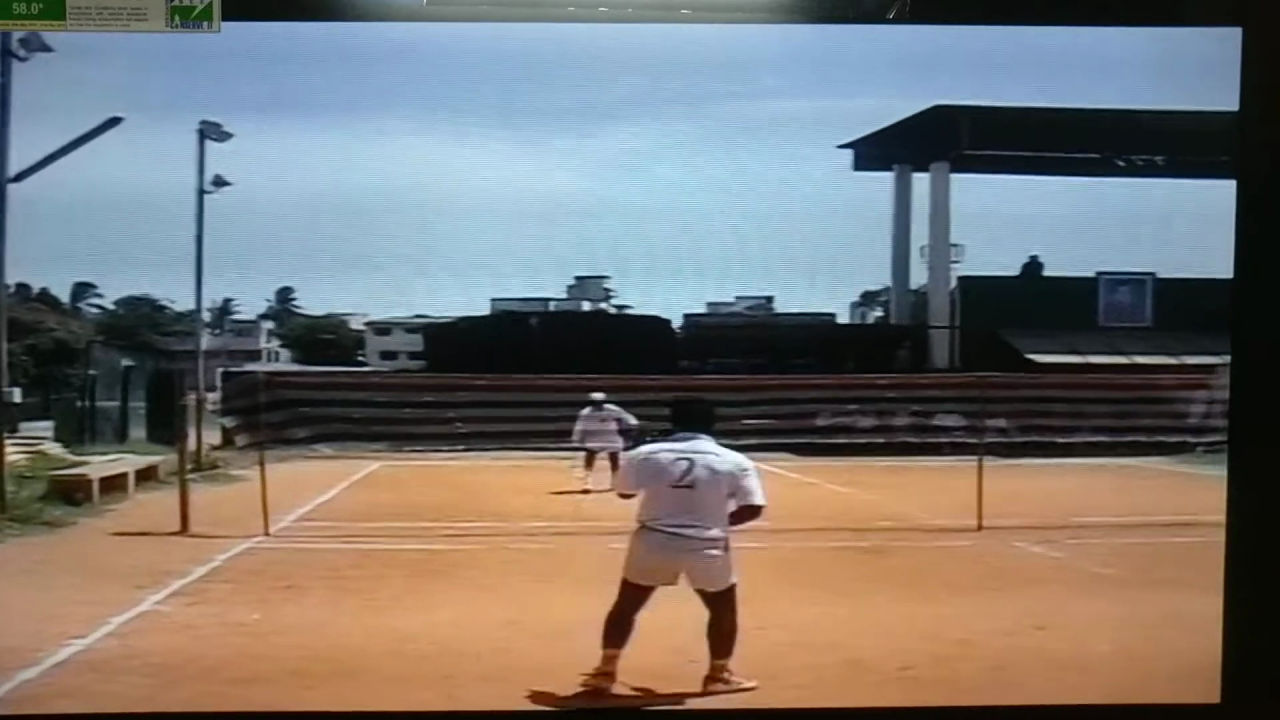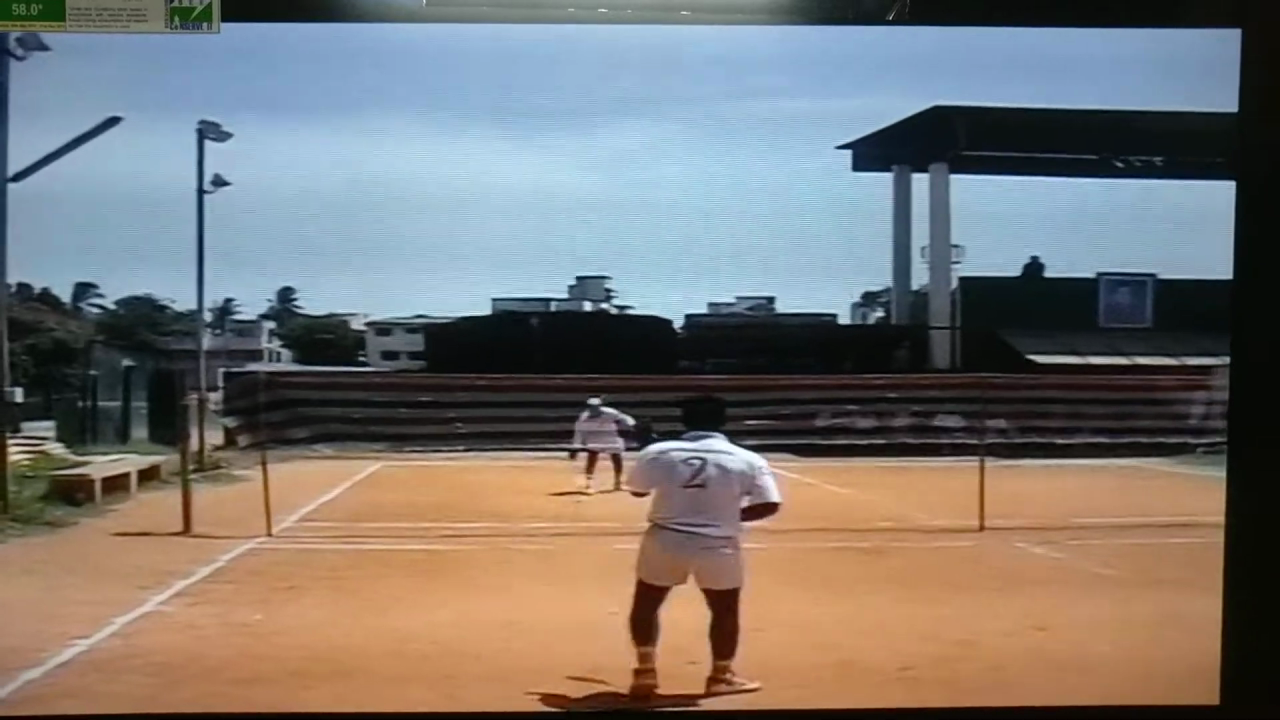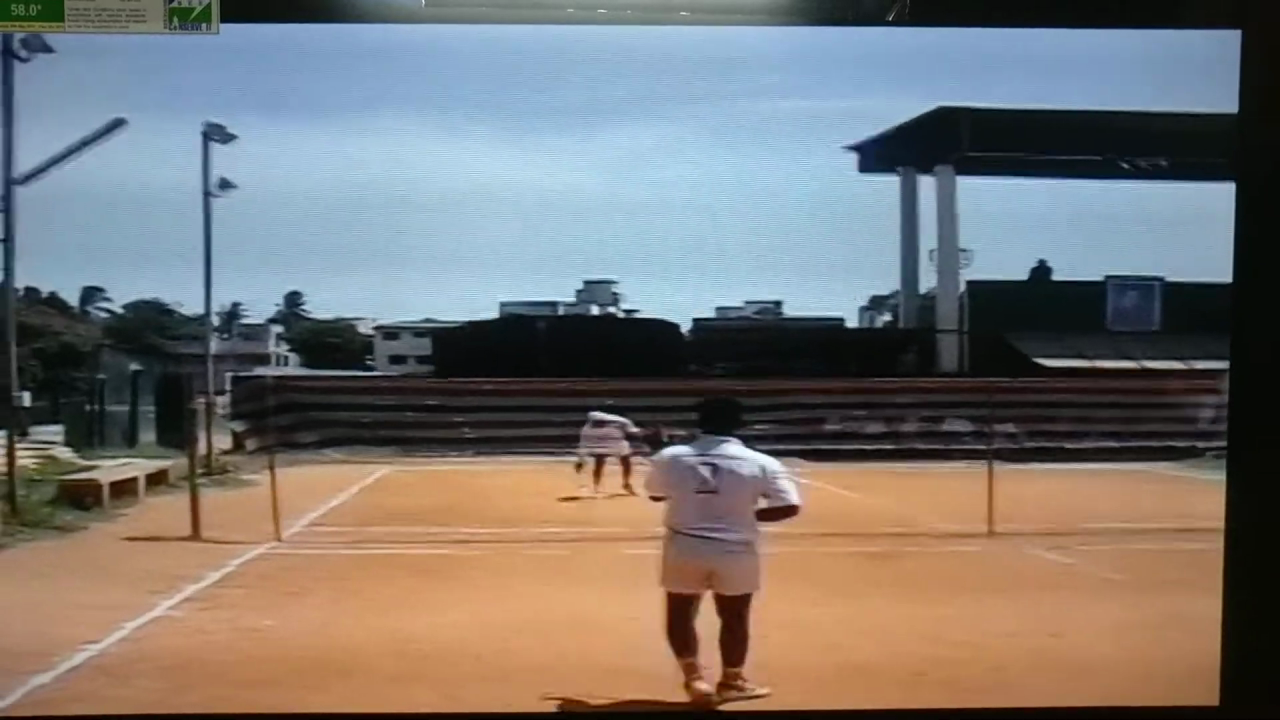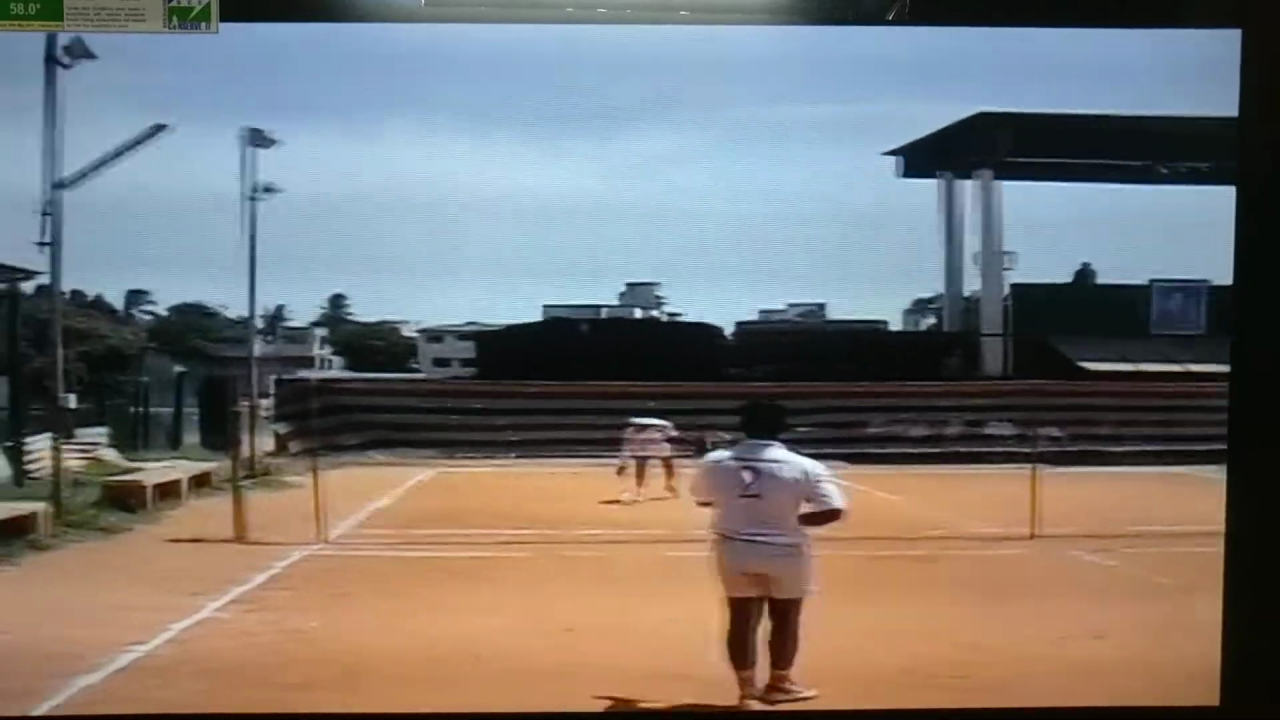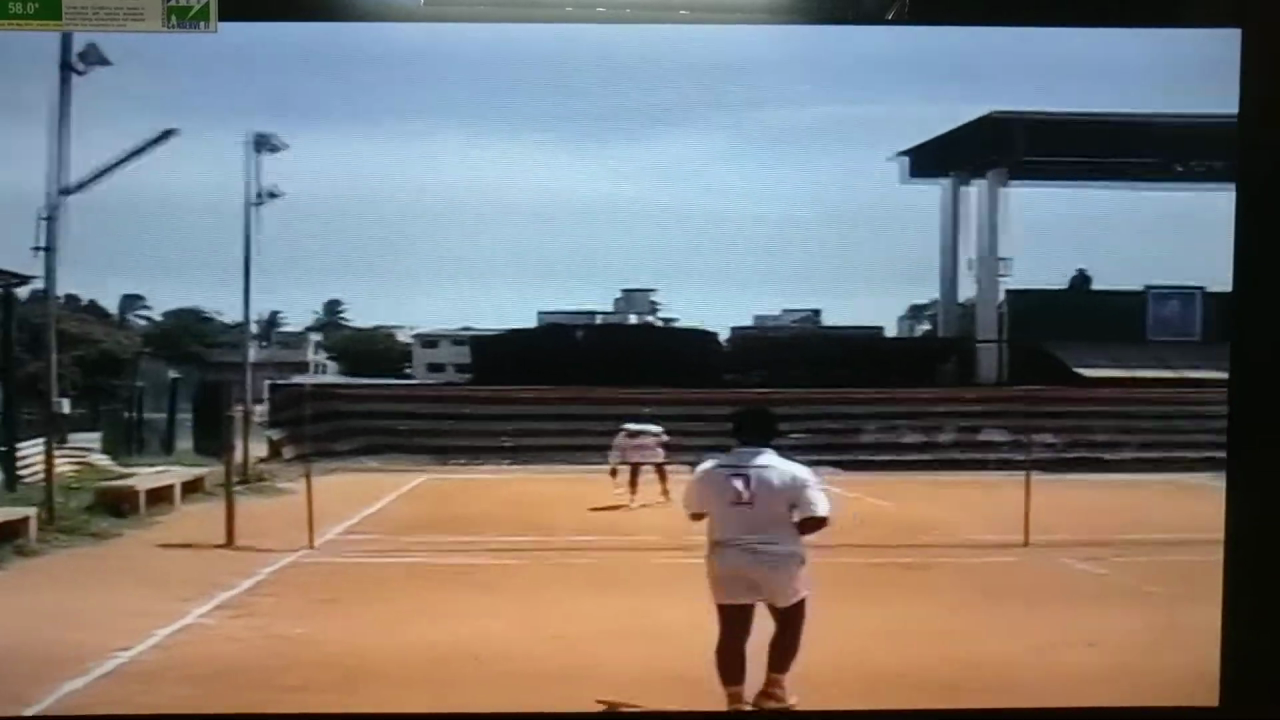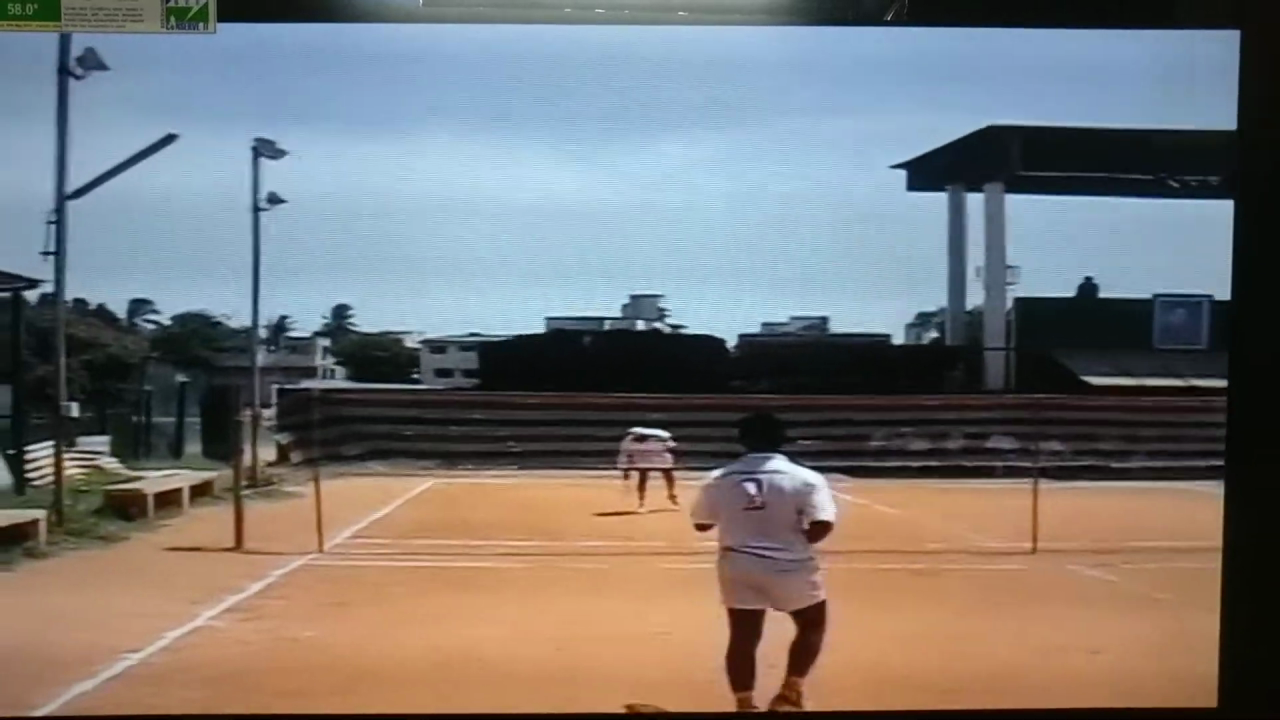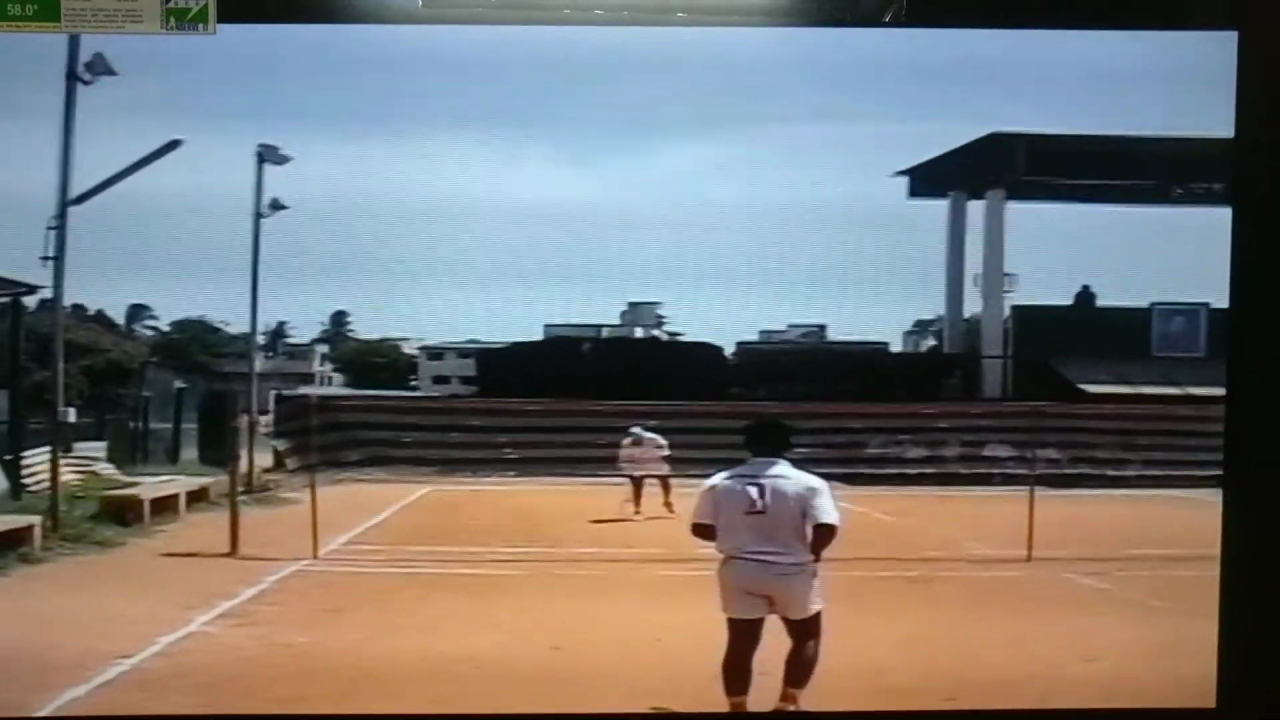
dt=0.1s
person 1, frame 1
left shoulder: (646, 454)
right shoulder: (736, 462)
left elbow: (624, 490)
right elbow: (753, 509)
right wrist: (719, 521)
left hip: (652, 542)
right hip: (706, 547)
left knee: (625, 605)
right knee: (723, 609)
left ankle: (605, 670)
right ankle: (719, 675)
person 1, frame 2
left shoulder: (657, 453)
right shoulder: (747, 460)
left elbow: (637, 490)
right elbow: (770, 504)
right wrist: (735, 514)
left hip: (665, 541)
right hip: (718, 545)
left knee: (645, 605)
right knee: (725, 611)
left ankle: (646, 670)
right ankle: (721, 675)
person 1, frame 3
left shoulder: (671, 456)
right shoulder: (761, 463)
left elbow: (656, 494)
right elbow: (790, 507)
right wrist: (748, 514)
left hip: (683, 545)
right hip: (735, 550)
left knee: (681, 616)
right knee: (734, 617)
left ankle: (694, 677)
right ankle: (732, 681)
person 1, frame 4
left shoulder: (715, 462)
right shoulder: (805, 467)
left elbow: (703, 499)
right elbow: (834, 511)
right wrist: (798, 519)
left hip: (733, 550)
right hip: (783, 552)
left knee: (742, 622)
right knee: (785, 619)
left ankle: (748, 692)
right ankle: (779, 683)
person 1, frame 5
left shoulder: (708, 471)
right shoulder: (795, 473)
left elbow: (695, 513)
right elbow: (818, 519)
right wrist: (788, 529)
left hip: (727, 560)
right hip: (779, 560)
left knee: (732, 633)
right knee: (790, 623)
left ankle: (737, 701)
right ankle: (773, 689)
person 1, frame 6
left shoulder: (718, 479)
right shoulder: (806, 479)
left elbow: (702, 523)
right elbow: (822, 525)
right wrist: (802, 541)
left hip: (738, 565)
right hip: (791, 567)
left knee: (743, 638)
right knee: (812, 625)
left ankle: (745, 706)
right ankle: (790, 695)
person 1, frame 7
left shoulder: (719, 483)
right shoulder: (809, 483)
left elbow: (700, 528)
right elbow: (827, 528)
right wrist: (813, 552)
left hip: (739, 571)
right hip: (791, 572)
left knee: (740, 645)
right knee: (806, 639)
left ankle: (737, 708)
right ankle: (788, 704)
